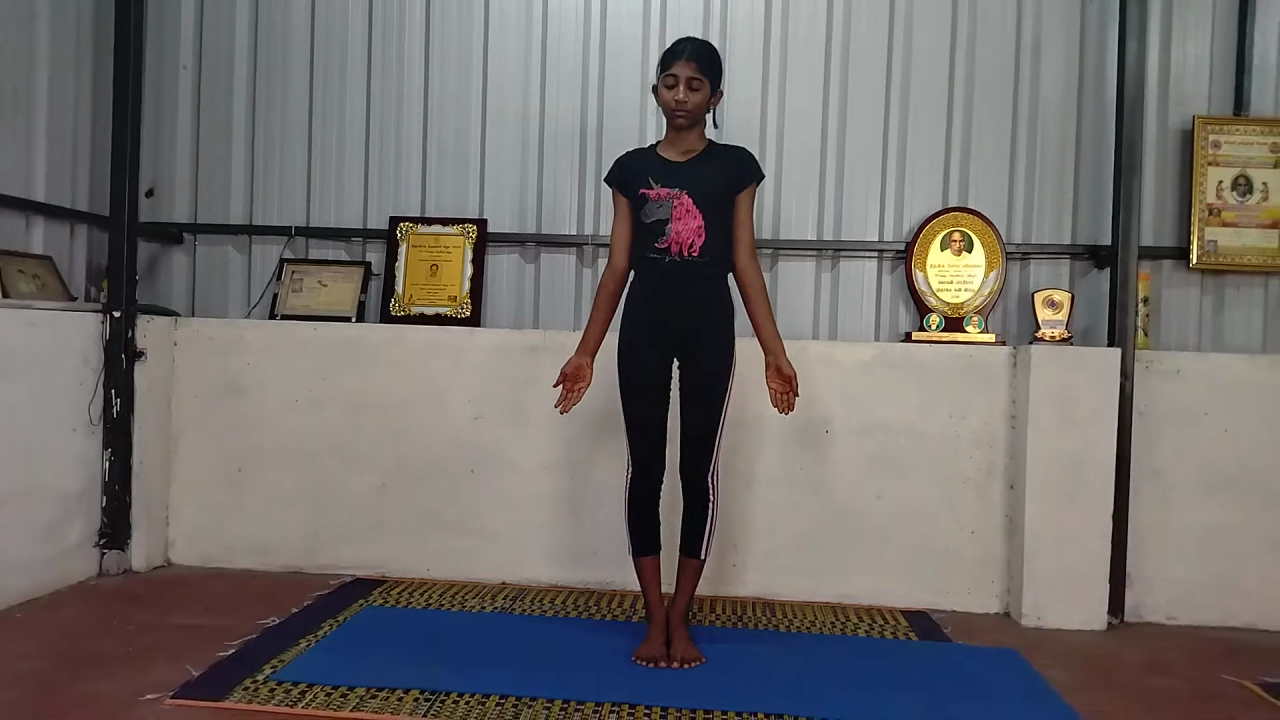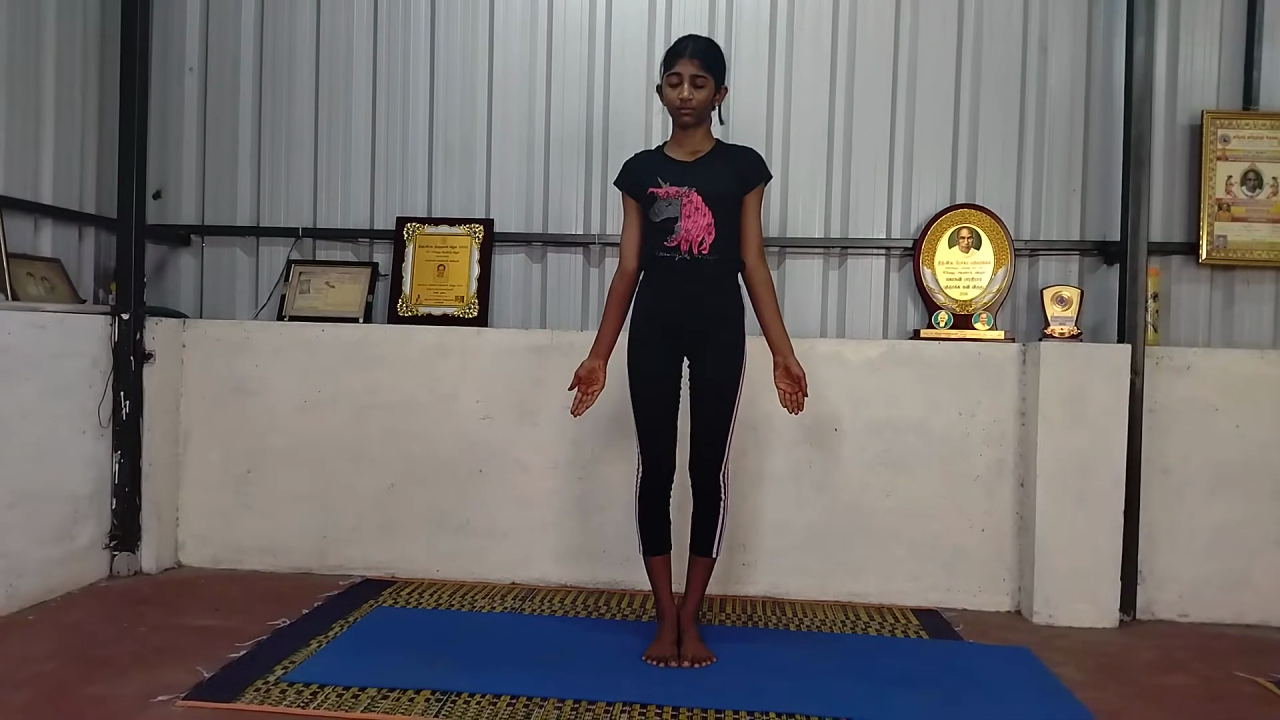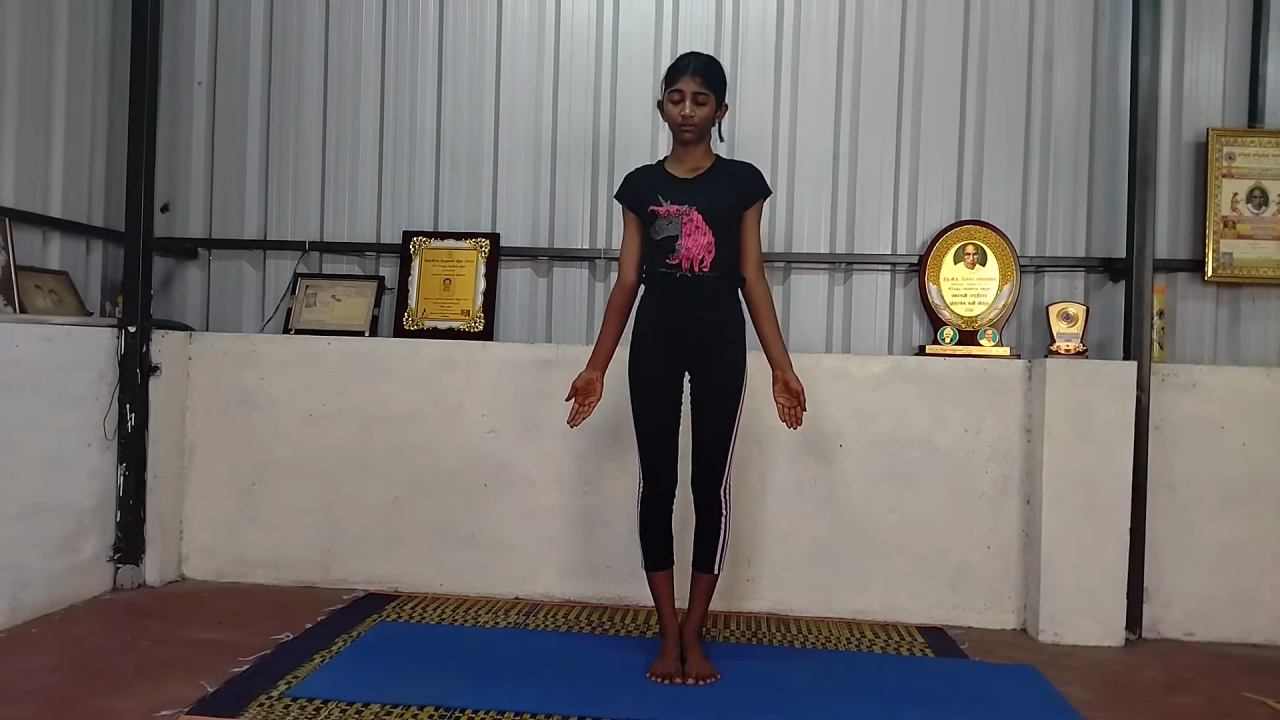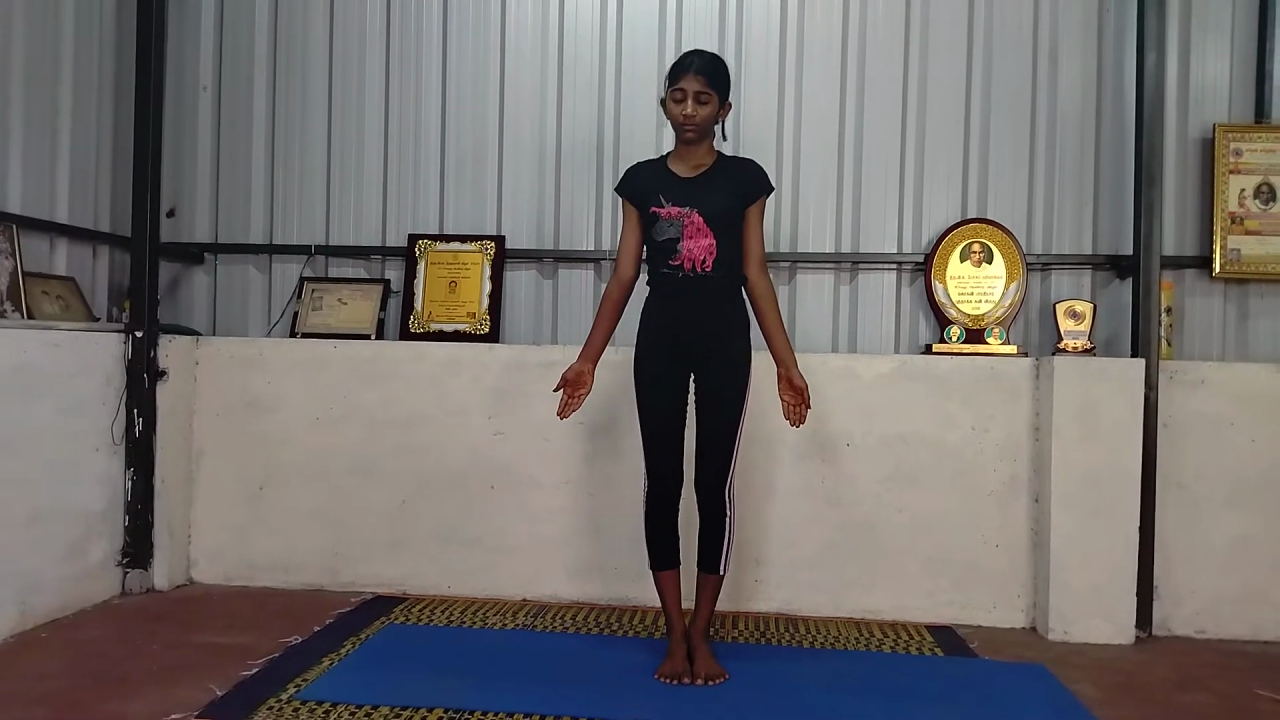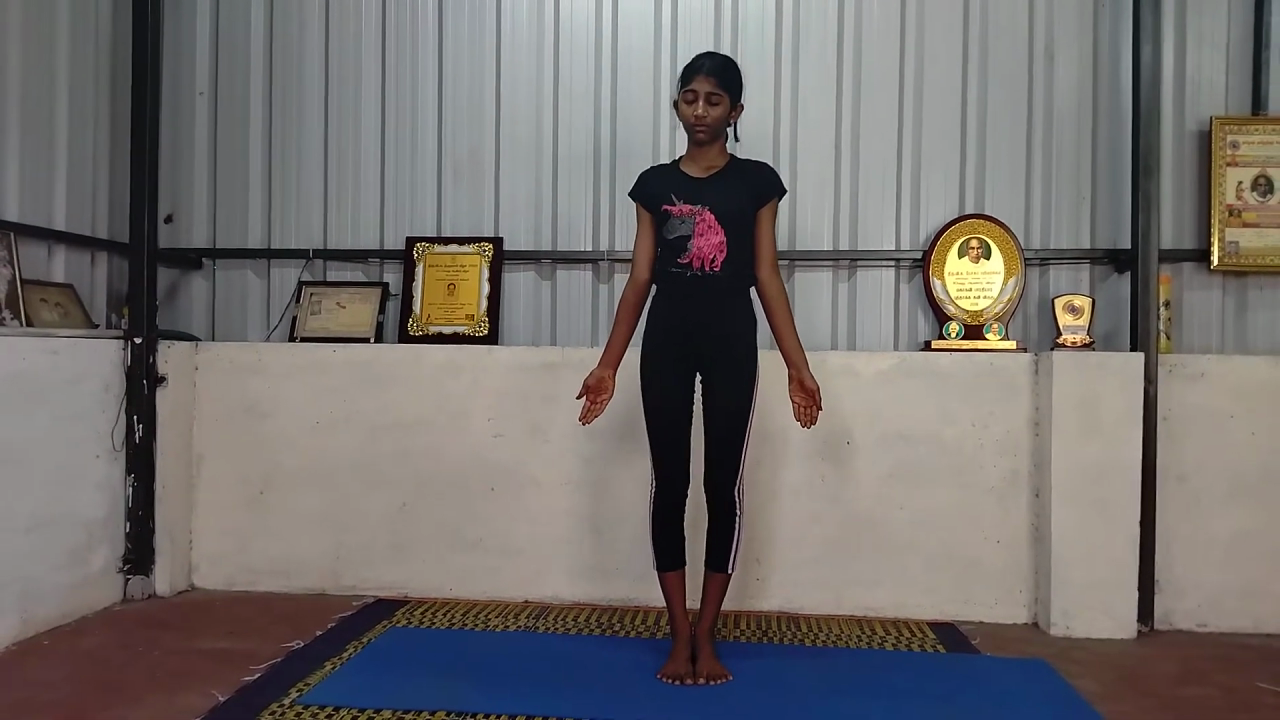
dt=1s
person 1, frame 1
left shoulder: (735, 166)
right shoulder: (631, 168)
left elbow: (745, 263)
right elbow: (617, 265)
left wrist: (775, 353)
right wrist: (584, 351)
left hip: (709, 326)
right hip: (644, 326)
left knee: (699, 469)
right knee: (645, 467)
left ankle: (679, 617)
right ankle: (654, 617)
person 1, frame 2
left shoulder: (742, 166)
right shoulder: (640, 170)
left elbow: (754, 263)
right elbow: (628, 268)
left wrist: (783, 353)
right wrist: (598, 354)
left hip: (719, 327)
right hip: (653, 326)
left knee: (709, 469)
right knee: (655, 468)
left ankle: (690, 617)
right ankle: (665, 617)
person 1, frame 3
left shoulder: (742, 181)
right shoulder: (641, 184)
left elbow: (753, 278)
right elbow: (626, 280)
left wrist: (782, 367)
right wrist: (596, 365)
left hip: (720, 340)
right hip: (655, 340)
left knee: (711, 485)
right knee: (657, 482)
left ankle: (693, 633)
right ankle: (668, 632)
person 1, frame 4
left shoulder: (745, 179)
right shoulder: (641, 180)
left elbow: (756, 276)
right elbow: (623, 275)
left wrist: (787, 364)
right wrist: (587, 358)
left hip: (724, 339)
right hip: (660, 337)
left knee: (714, 485)
right knee: (662, 482)
left ankle: (701, 634)
right ankle: (675, 635)
person 1, frame 5
left shoulder: (756, 181)
right shoulder: (654, 184)
left elbow: (768, 277)
right elbow: (639, 278)
left wrist: (798, 366)
right wrist: (607, 364)
left hip: (731, 340)
right hip: (666, 339)
left knee: (723, 485)
right knee: (669, 483)
left ankle: (706, 636)
right ankle: (679, 634)
